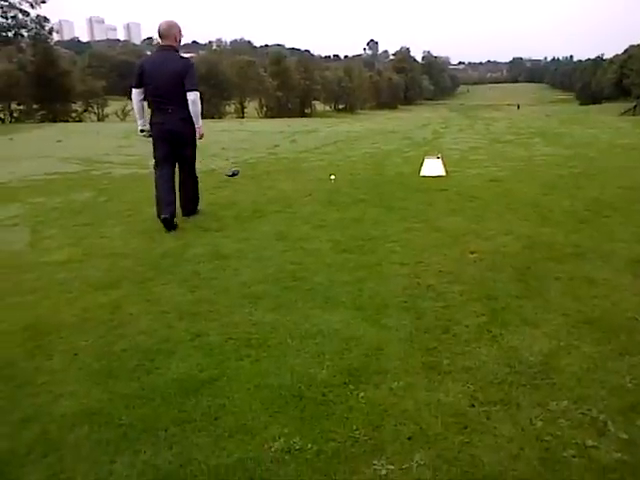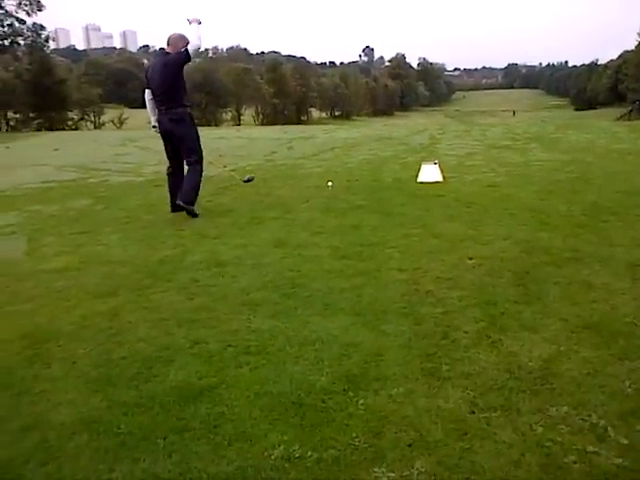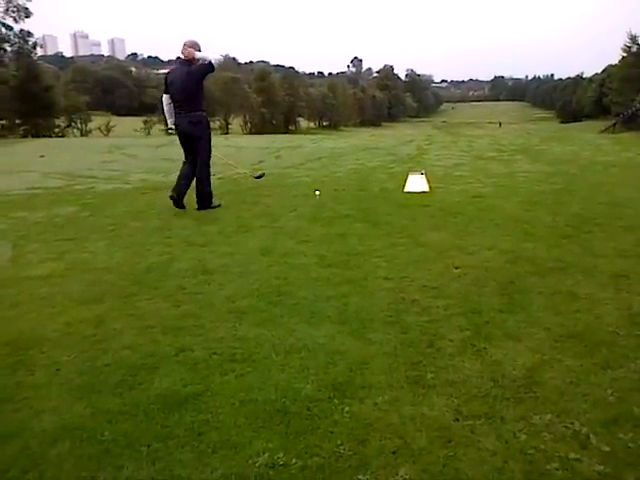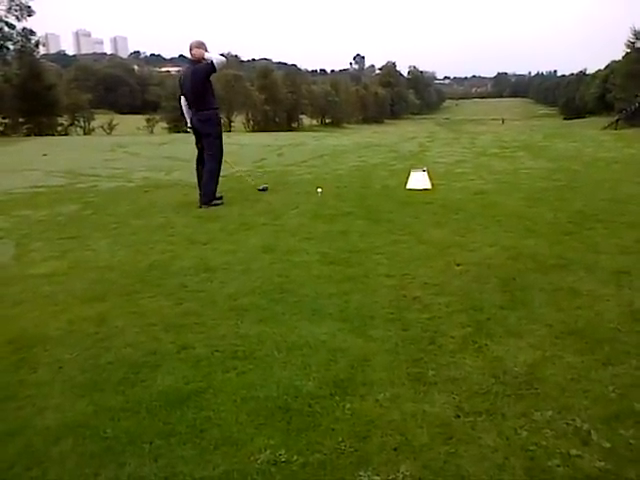
dt=1s
person 1, frame 1
left shoulder: (145, 63)
right shoulder: (184, 64)
left elbow: (136, 96)
right elbow: (193, 97)
left wrist: (142, 124)
right wrist: (199, 125)
left hip: (159, 122)
right hip: (182, 121)
left knee: (163, 168)
right knee: (186, 167)
left ankle: (166, 212)
right ankle: (189, 208)
person 1, frame 2
left shoulder: (152, 66)
right shoulder: (172, 62)
left elbow: (148, 96)
right elbow: (196, 45)
left wrist: (155, 121)
right wrist: (195, 24)
left hip: (164, 120)
right hip: (180, 118)
left knee: (174, 162)
right knee: (194, 160)
left ankle: (176, 203)
right ankle: (186, 199)
person 1, frame 3
left shoulder: (171, 73)
right shoulder: (195, 71)
left elbow: (166, 100)
left wrist: (171, 123)
right wrist: (198, 55)
left hip: (180, 122)
right hip: (197, 121)
left knee: (190, 160)
right knee: (203, 161)
left ankle: (178, 193)
right ankle: (204, 200)
person 1, frame 4
left shoulder: (185, 74)
right shoulder: (200, 69)
left elbow: (184, 101)
right elbow: (222, 60)
left wrist: (190, 122)
right wrist: (204, 55)
left hip: (197, 119)
right hip: (209, 117)
left knee: (203, 157)
right knee: (213, 157)
left ankle: (206, 194)
right ankle: (207, 198)
